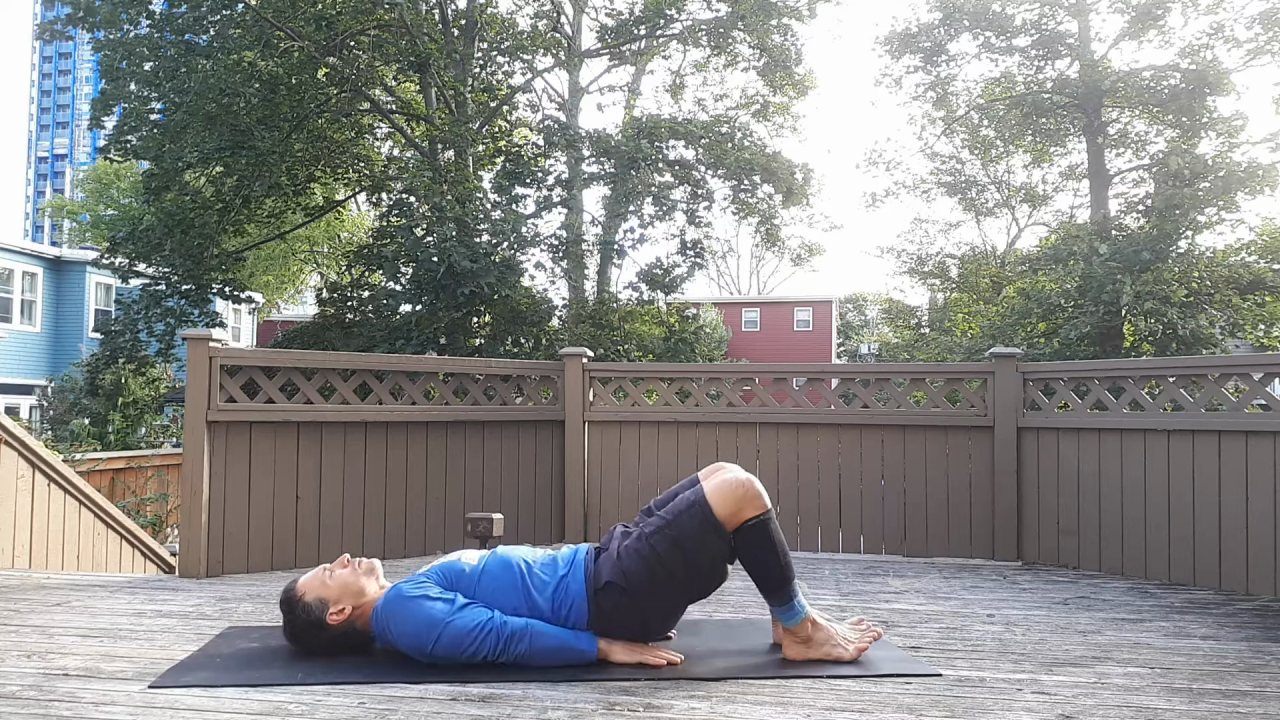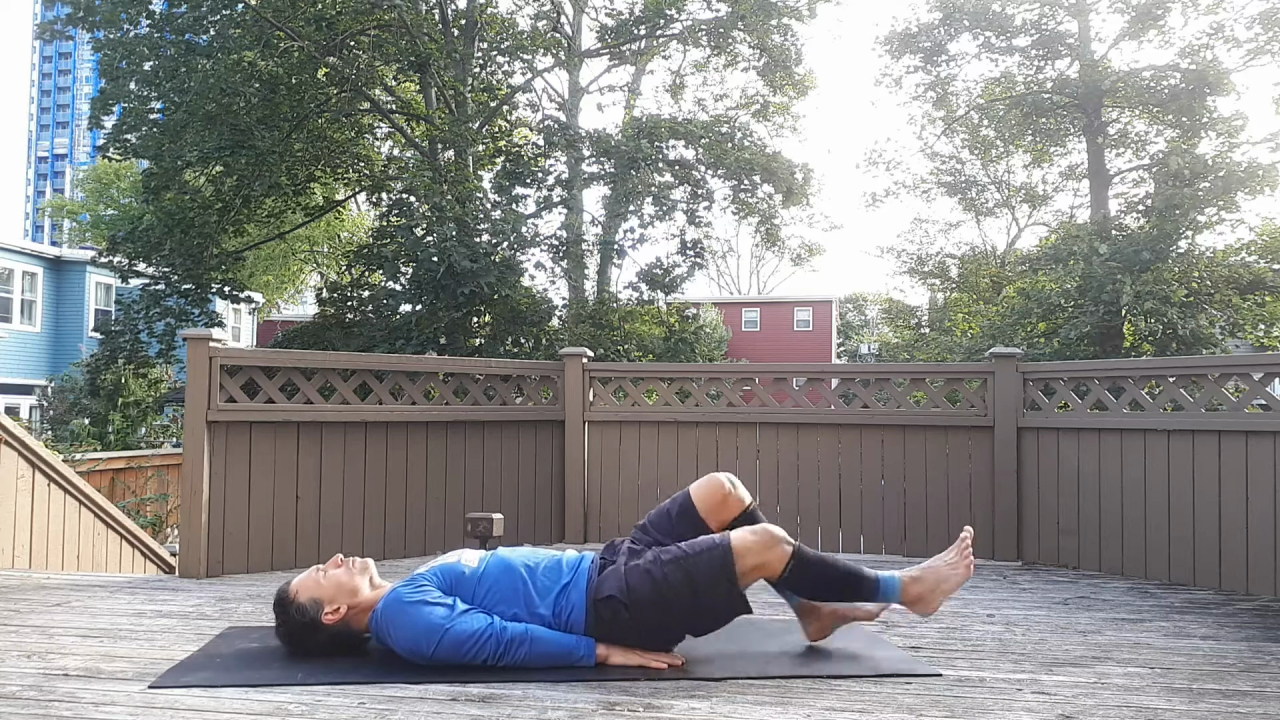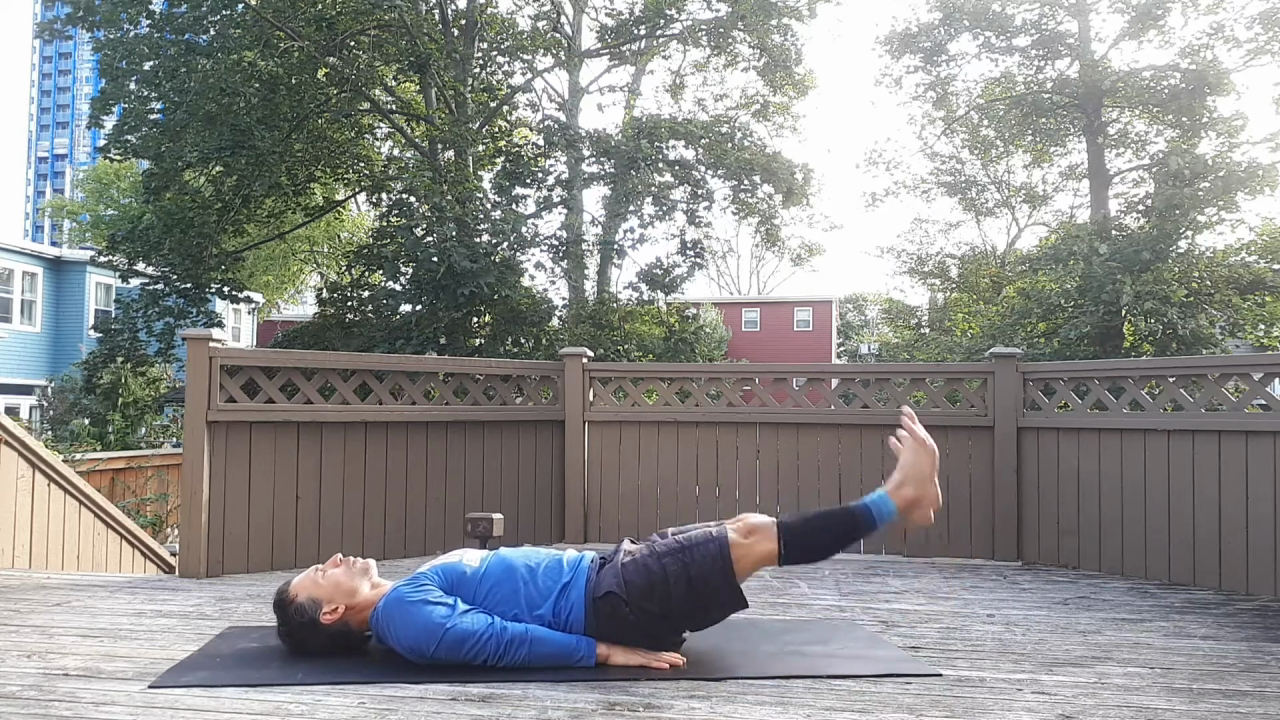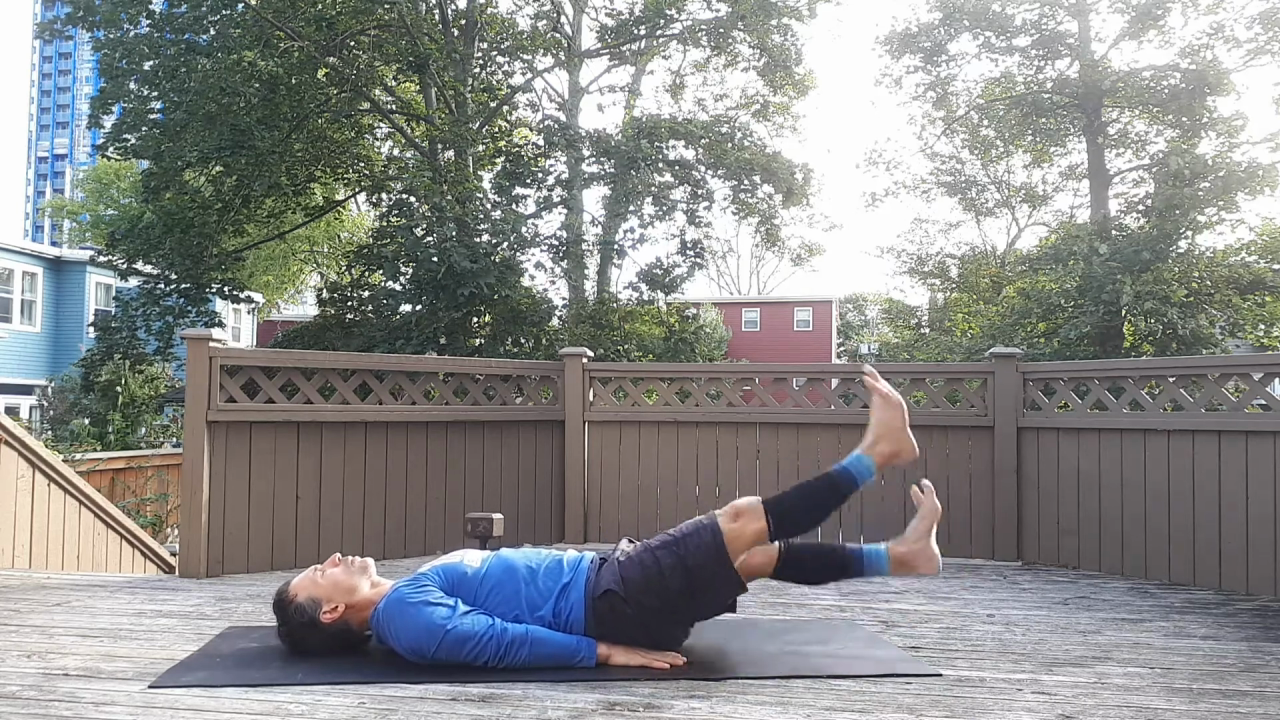
dt=0.7s
person 1, frame 1
left shoulder: (406, 596)
right shoulder: (404, 615)
right elbow: (504, 638)
right wrist: (607, 648)
left hip: (598, 566)
right hip: (612, 594)
left knee: (725, 475)
right knee: (742, 491)
left ankle: (790, 617)
right ankle: (802, 631)
person 1, frame 2
left shoulder: (409, 591)
right shoulder: (404, 619)
right elbow: (500, 639)
right wrist: (606, 650)
left hip: (607, 566)
right hip: (611, 601)
left knee: (724, 491)
right knee: (762, 544)
left ankle: (813, 608)
right ankle: (904, 588)
person 1, frame 3
left shoulder: (407, 592)
right shoulder: (404, 618)
right elbow: (500, 640)
right wrist: (606, 650)
left hip: (602, 572)
right hip: (608, 606)
left knee: (748, 533)
right knee: (753, 537)
left ankle: (895, 501)
right ankle: (894, 499)
person 1, frame 4
left shoulder: (412, 588)
right shoulder: (405, 619)
right elbow: (502, 640)
right wrist: (606, 650)
left hip: (603, 571)
right hip: (609, 601)
left knee: (761, 549)
right knee: (746, 520)
left ankle: (898, 555)
right ankle: (875, 454)
